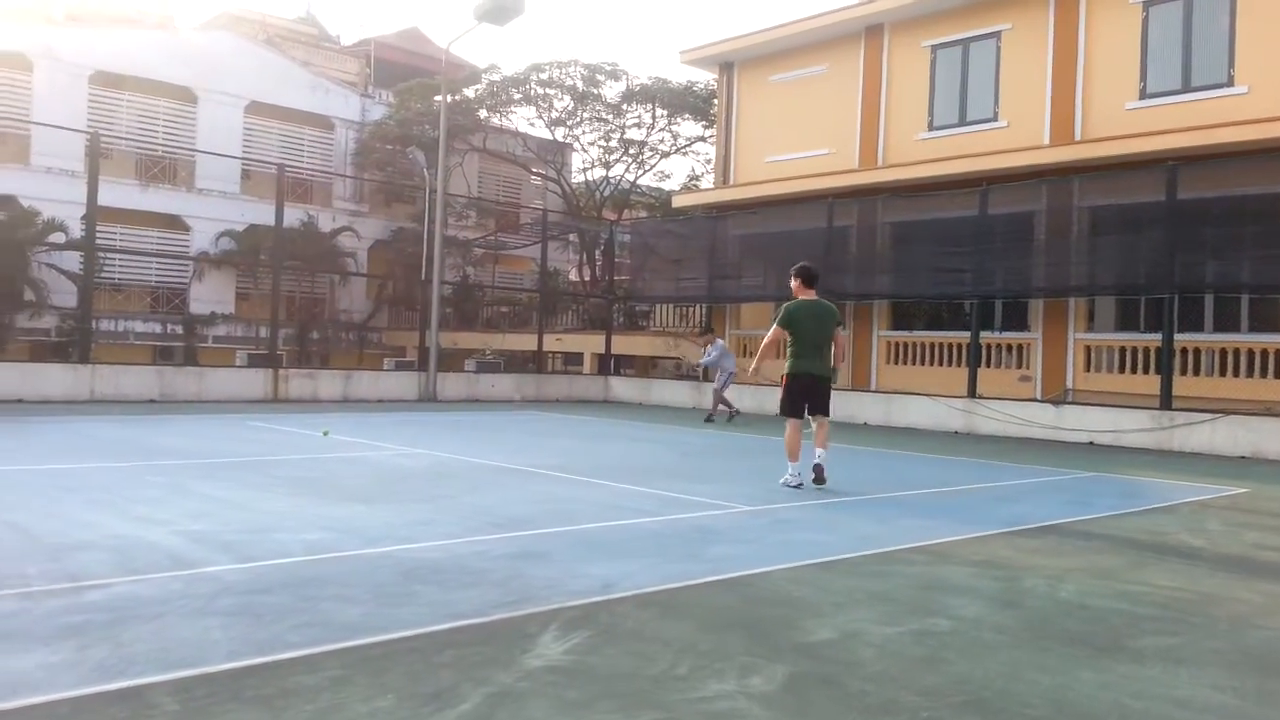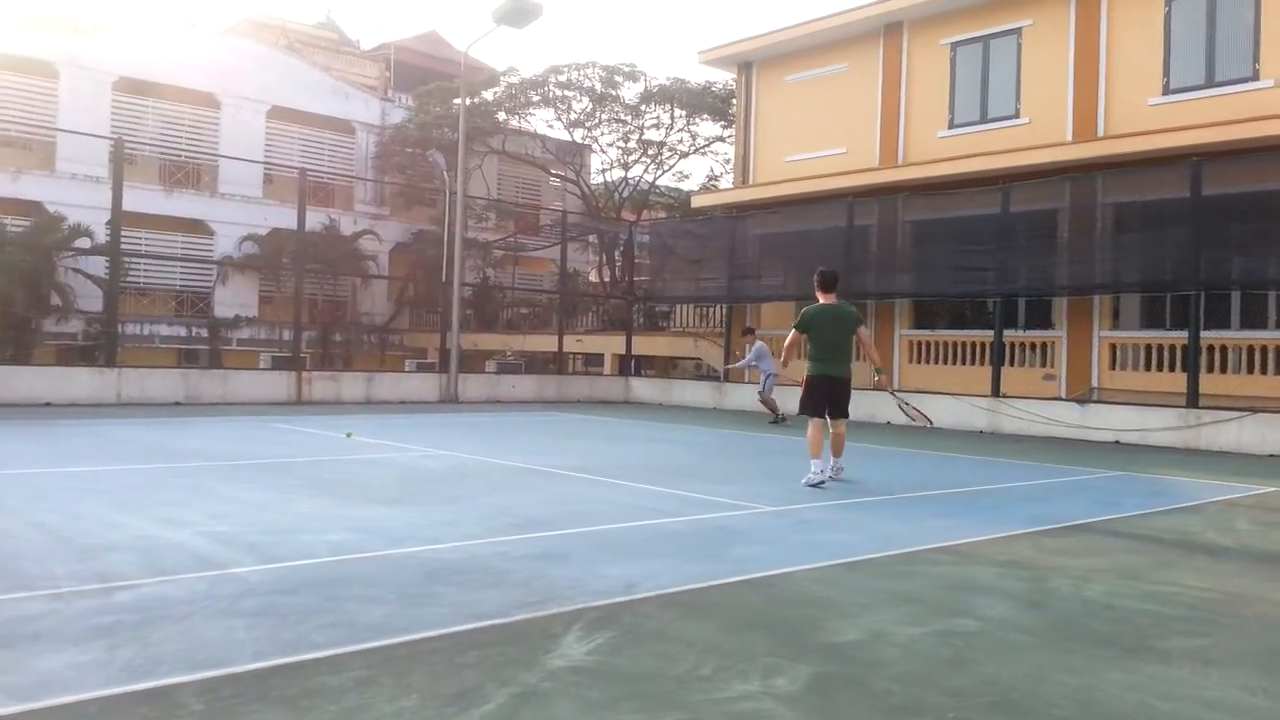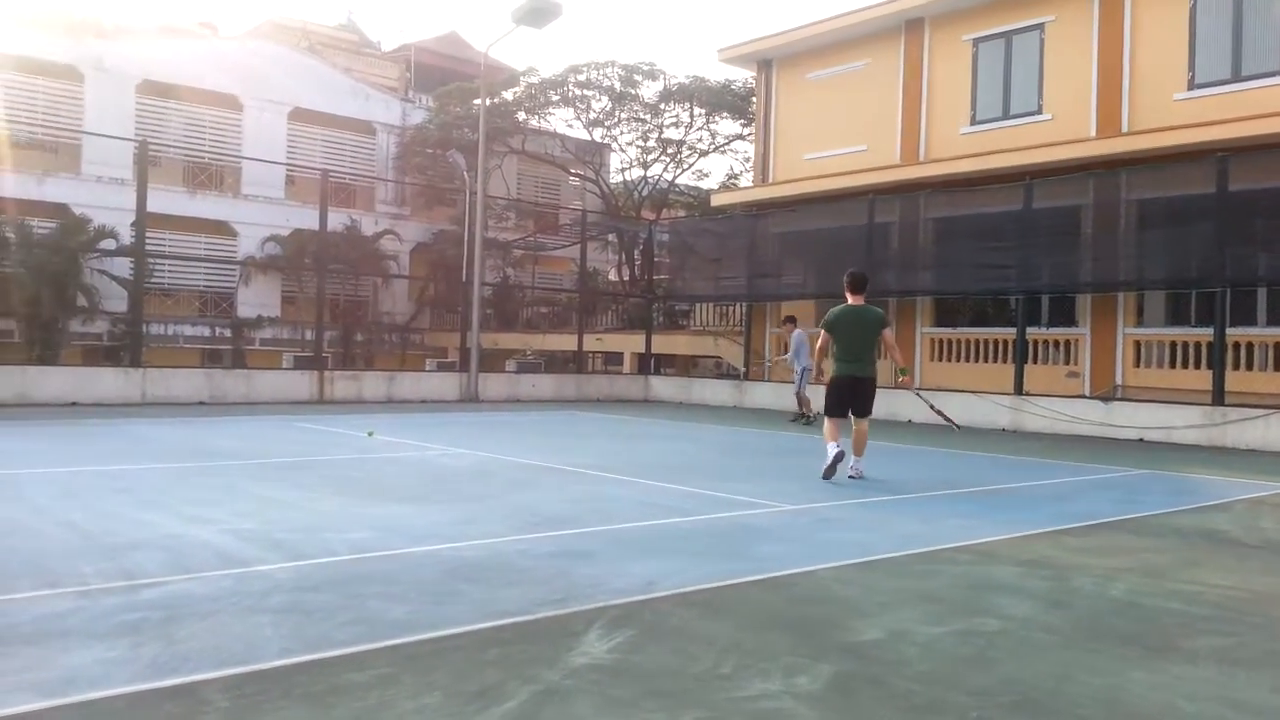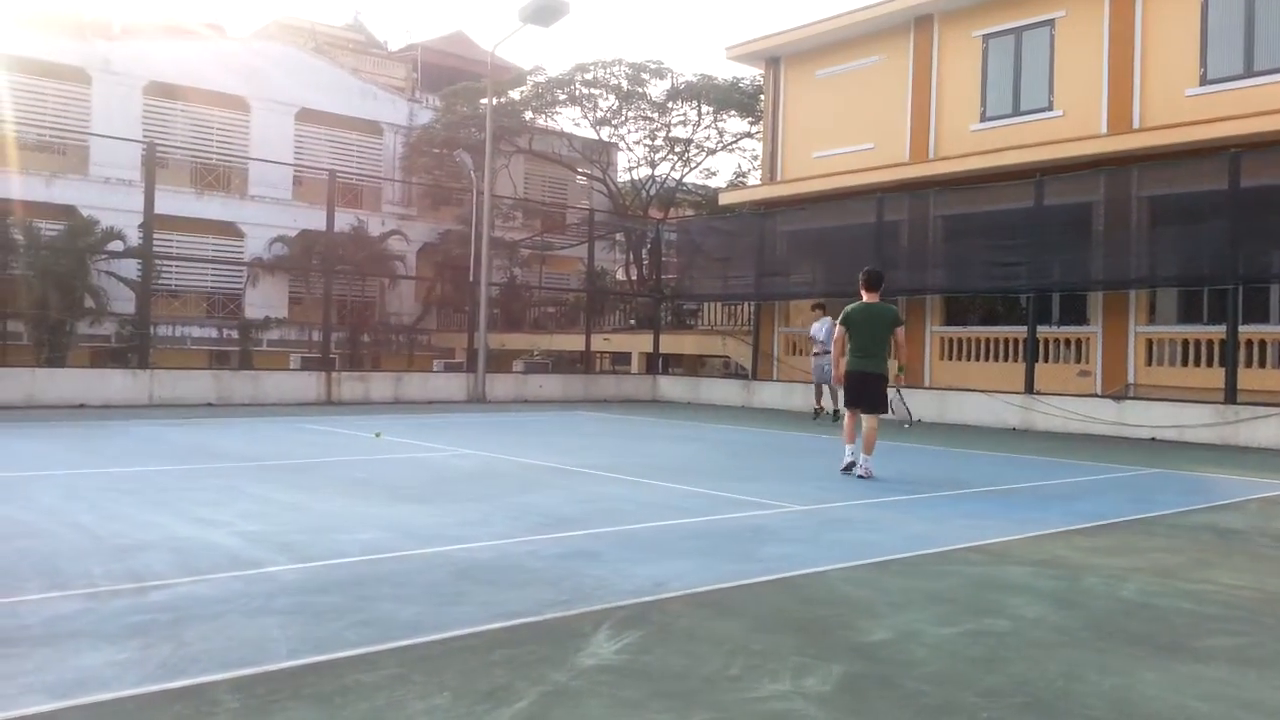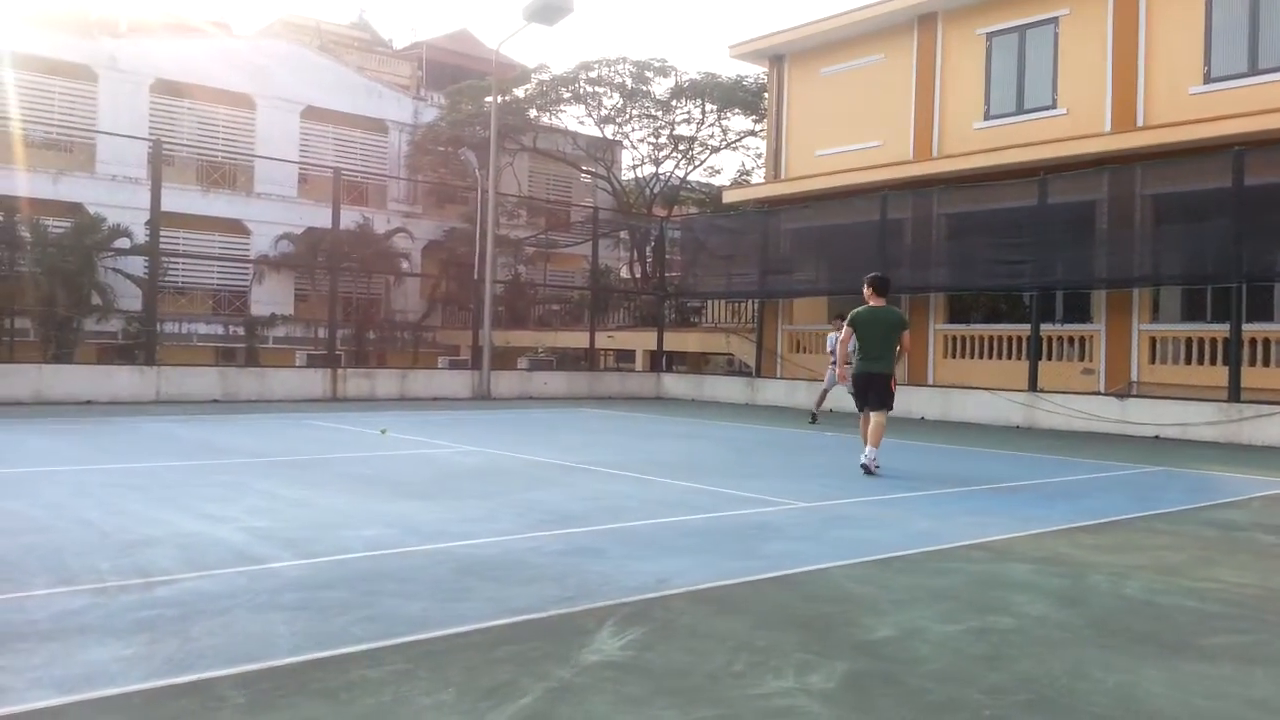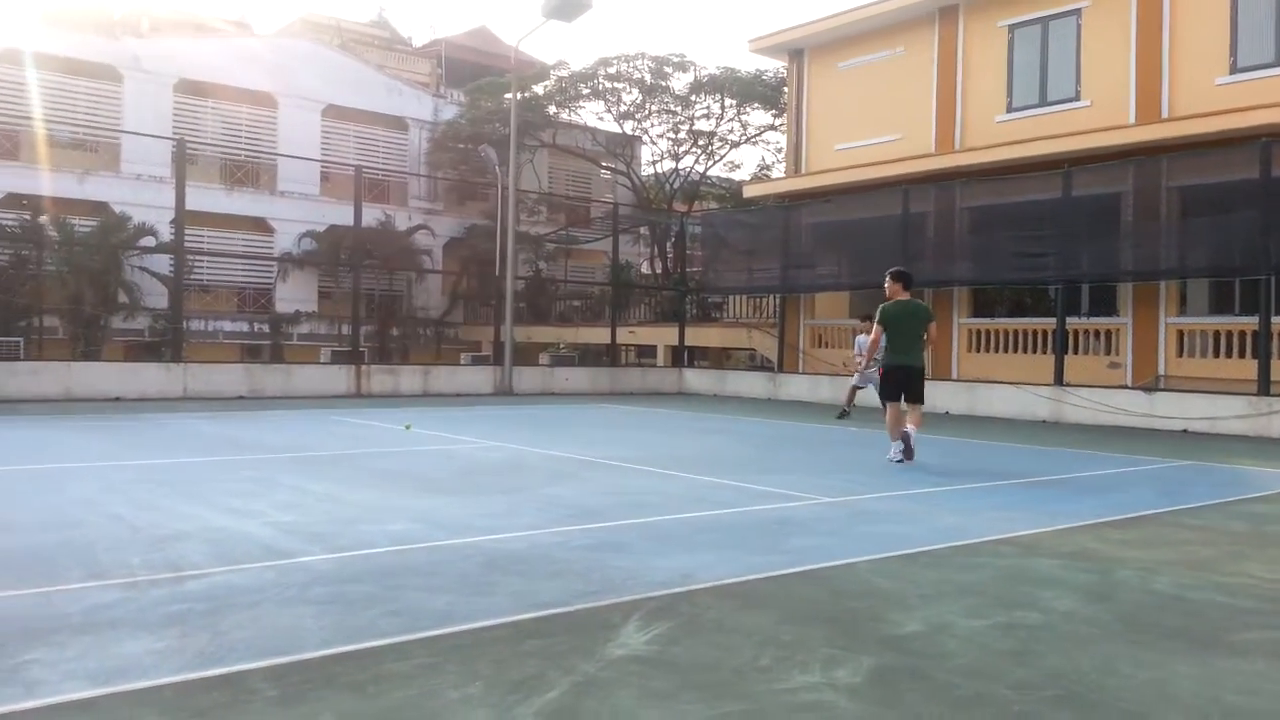
dt=0.2s
person 1, frame 1
left shoulder: (791, 309)
right shoulder: (831, 310)
left elbow: (771, 340)
right elbow: (839, 344)
left wrist: (755, 364)
right wrist: (835, 368)
left hip: (797, 372)
right hip: (822, 373)
left knee: (793, 422)
right knee: (820, 420)
left ankle: (794, 473)
right ankle: (820, 458)
person 1, frame 2
left shoulder: (808, 313)
right shoulder: (851, 313)
left elbow: (790, 343)
right elbow: (867, 343)
left wrist: (784, 359)
right wrist: (878, 370)
left hip: (816, 374)
right hip: (842, 376)
left knee: (815, 422)
right knee: (838, 423)
left ankle: (816, 470)
right ankle: (835, 466)
person 1, frame 3
left shoulder: (834, 314)
right shoulder: (878, 315)
left elbow: (821, 346)
right elbow: (891, 345)
left wrist: (818, 367)
right wrist: (903, 372)
left hip: (840, 375)
right hip: (867, 376)
left knee: (831, 419)
right knee: (861, 422)
left ankle: (833, 450)
right ankle: (856, 466)
person 1, frame 4
left shoulder: (849, 311)
right shoulder: (892, 312)
left elbow: (838, 340)
right elbow: (900, 344)
left wrist: (837, 367)
right wrist: (900, 369)
left hip: (853, 370)
right hip: (878, 372)
left knee: (851, 413)
right knee: (871, 418)
left ankle: (849, 455)
right ankle: (864, 465)
person 1, frame 5
left shoulder: (857, 314)
right shoulder: (898, 316)
left elbow: (843, 340)
right elbow: (905, 346)
left wrist: (840, 366)
left hip: (861, 371)
right hip: (884, 373)
left knee: (866, 414)
right knee: (880, 415)
left ankle: (870, 455)
right ankle: (869, 456)
person 1, frame 6
left shoulder: (885, 309)
right shoulder: (923, 308)
left elbow: (874, 340)
right elbow: (932, 337)
left wrist: (867, 359)
left hip: (891, 365)
right hip: (915, 365)
left knee: (892, 406)
right knee: (915, 407)
left ankle: (895, 450)
right ankle: (909, 432)
